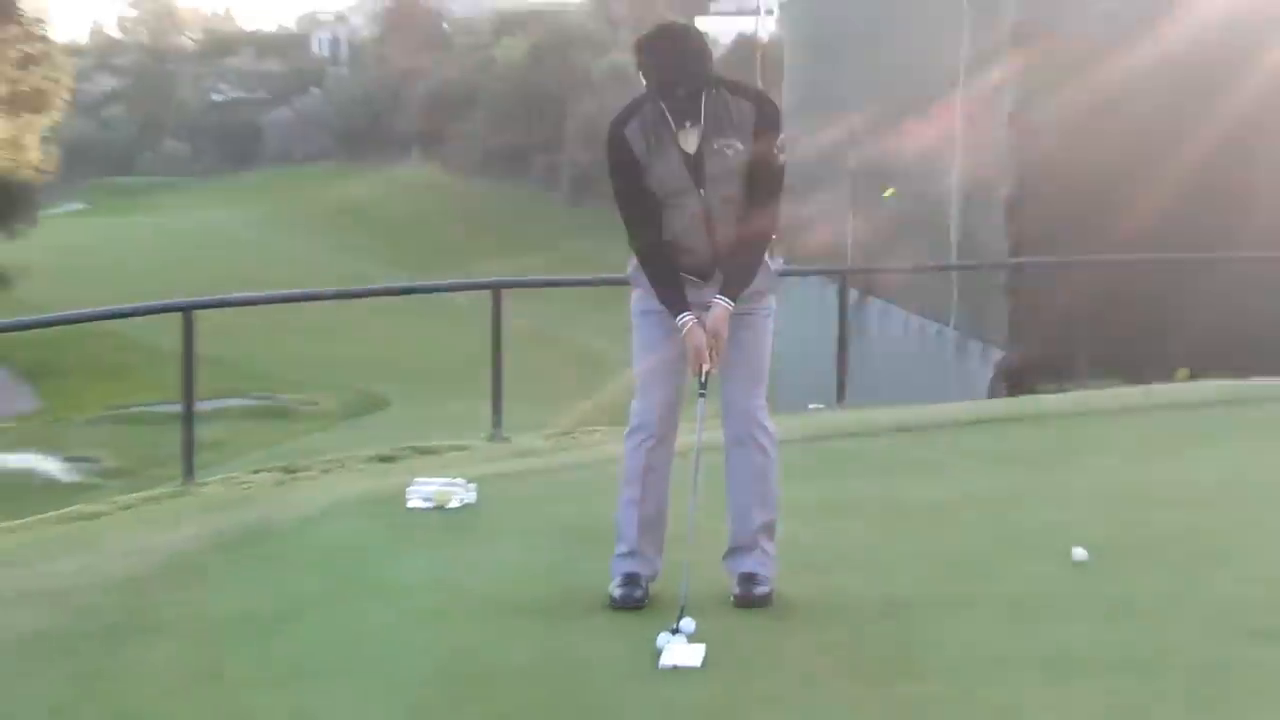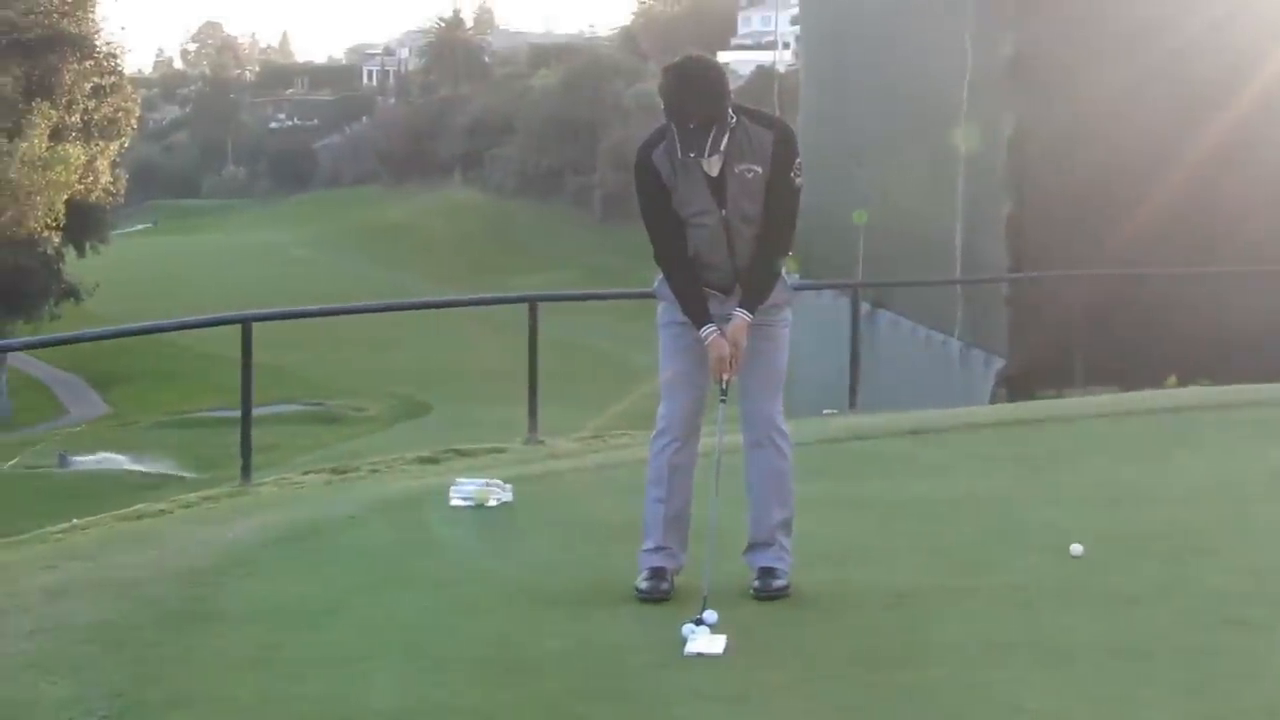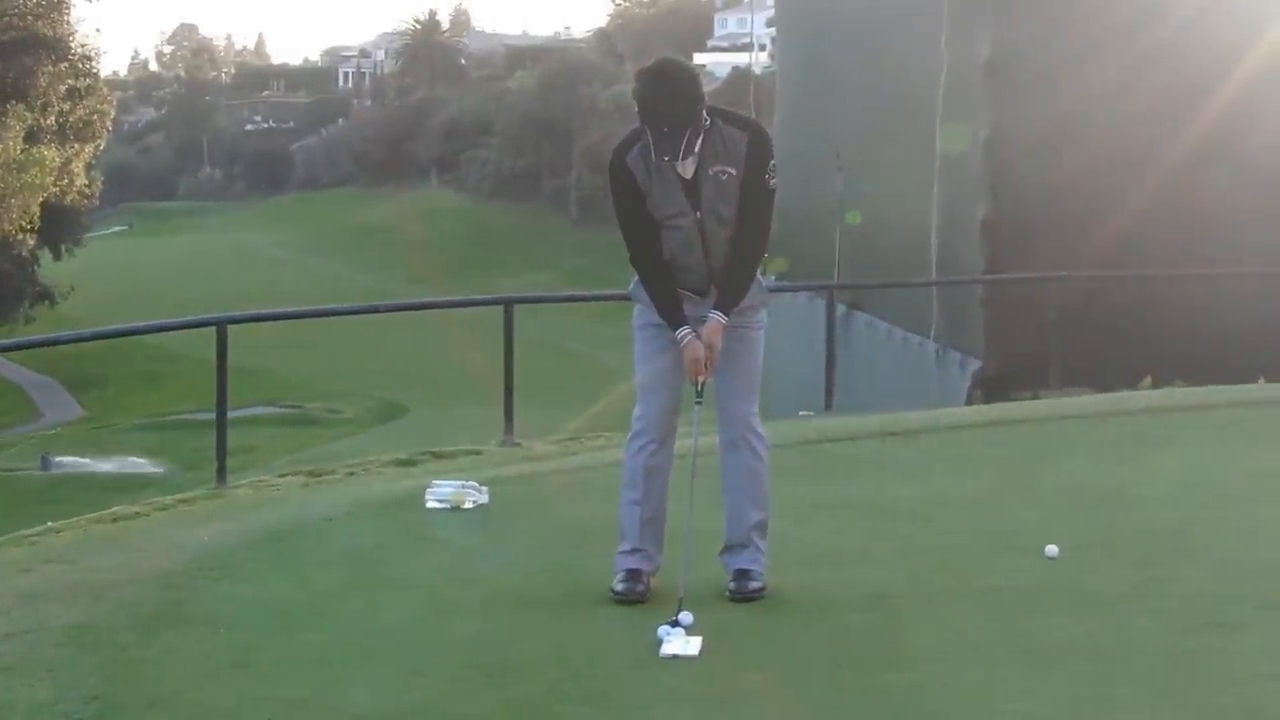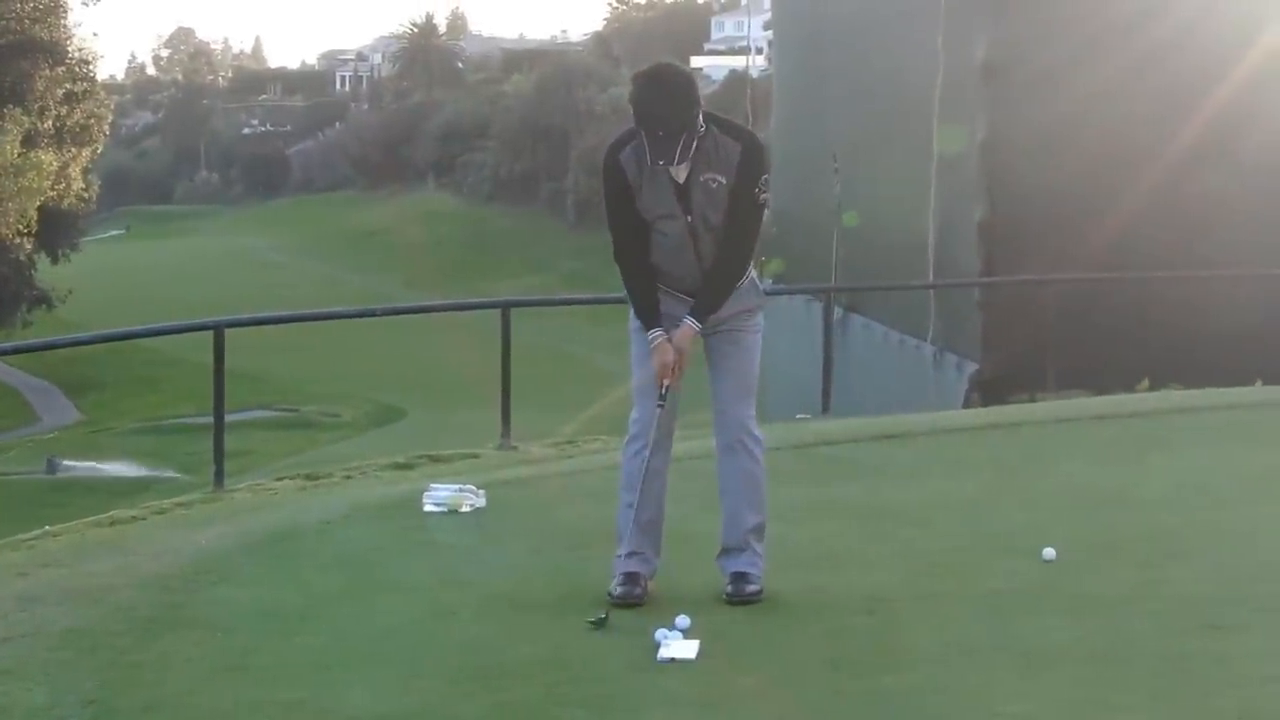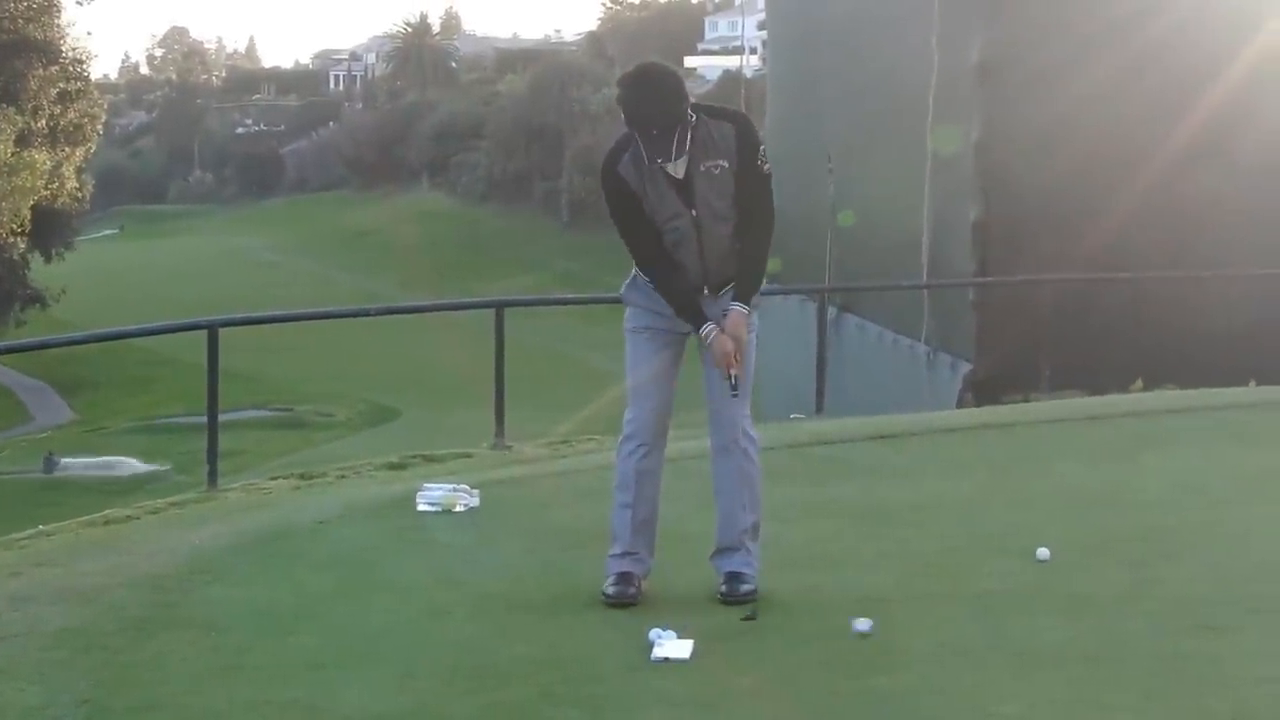
dt=0.7s
person 1, frame 1
left shoulder: (756, 113)
right shoulder: (628, 131)
left elbow: (762, 215)
right elbow: (642, 233)
left wrist: (725, 302)
right wrist: (683, 318)
left hip: (743, 280)
right hip: (663, 284)
left knee: (749, 419)
right knee: (650, 419)
left ankle: (753, 564)
right ankle: (632, 566)
person 1, frame 2
left shoulder: (774, 139)
right shoulder: (654, 155)
left elbow: (779, 235)
right elbow: (668, 251)
left wrist: (743, 315)
right wrist: (708, 329)
left hip: (760, 295)
right hip: (687, 298)
left knee: (766, 424)
right knee: (674, 424)
left ankle: (771, 557)
right ankle: (659, 558)
person 1, frame 3
left shoulder: (749, 141)
right shoulder: (628, 158)
left elbow: (754, 237)
right elbow: (644, 254)
left wrist: (719, 317)
right wrist: (683, 331)
left hip: (736, 296)
right hip: (662, 299)
left knee: (742, 425)
right knee: (650, 425)
left ankle: (747, 559)
right ankle: (635, 560)
person 1, frame 4
left shoulder: (743, 150)
right shoulder: (622, 158)
left elbow: (739, 247)
right elbow: (629, 254)
left wrist: (693, 326)
right wrist: (656, 334)
left hip: (731, 299)
right hip: (657, 301)
left knee: (739, 427)
right knee: (647, 428)
left ankle: (744, 562)
right ankle: (633, 563)
person 1, frame 5
left shoulder: (735, 132)
right shoulder: (619, 166)
left elbow: (759, 222)
right elbow: (651, 257)
left wrist: (739, 308)
right wrist: (703, 329)
left hip: (730, 295)
right hip: (657, 300)
left knee: (734, 427)
right knee: (642, 427)
left ankle: (738, 561)
right ankle: (627, 563)
